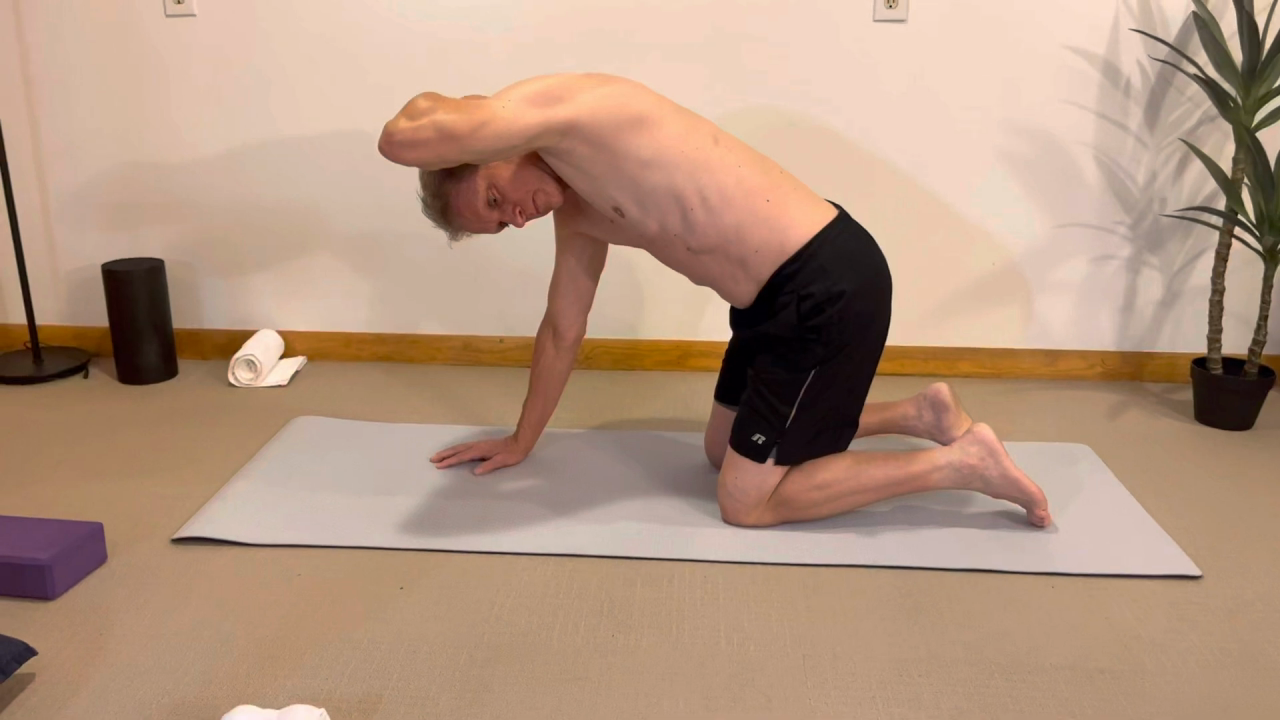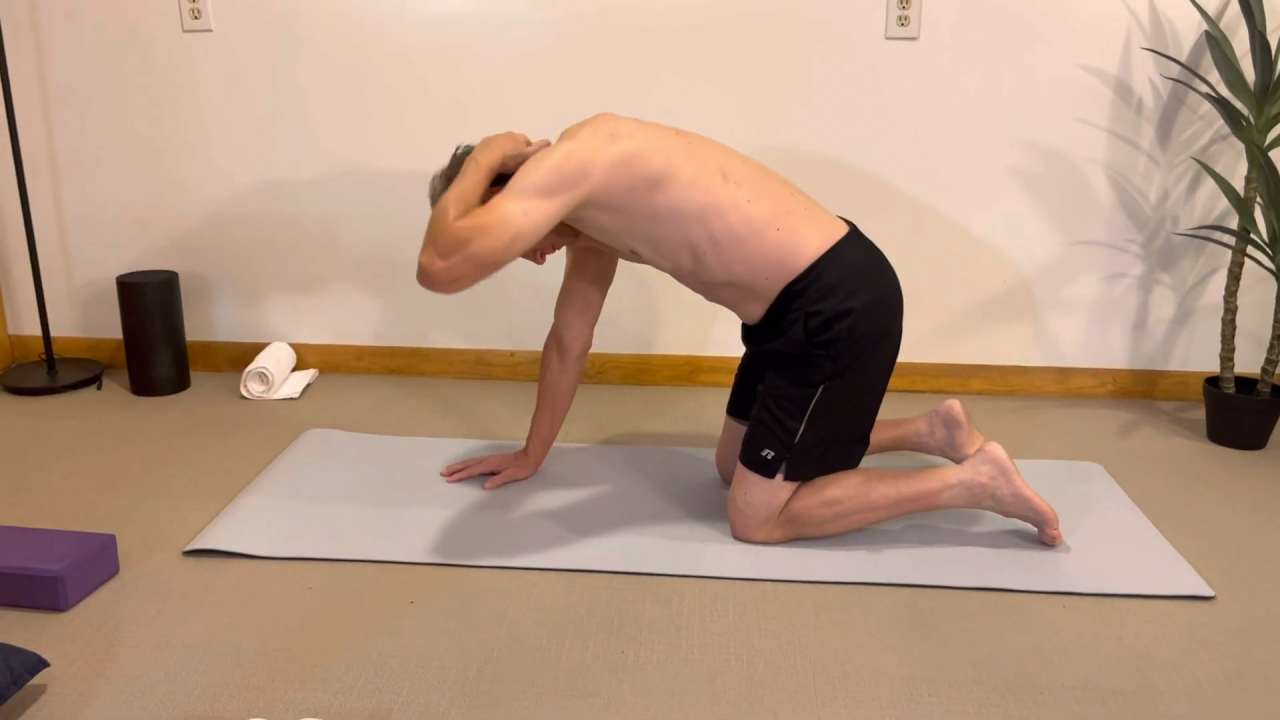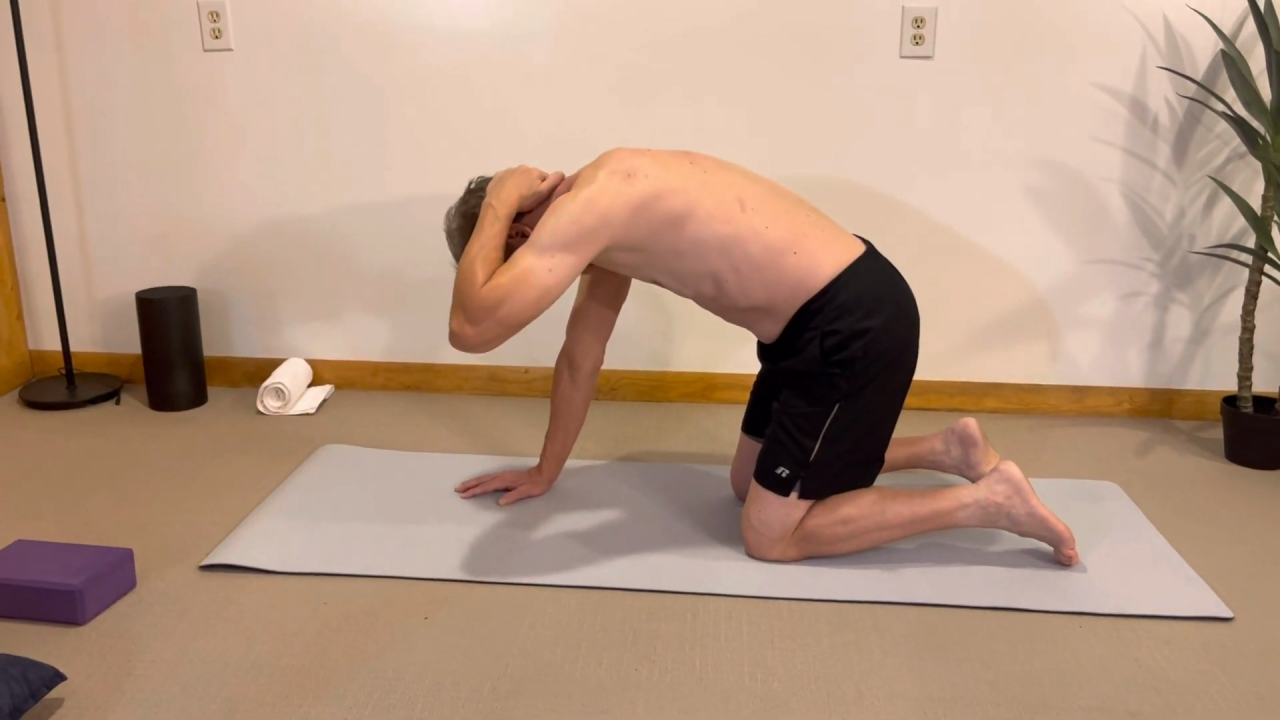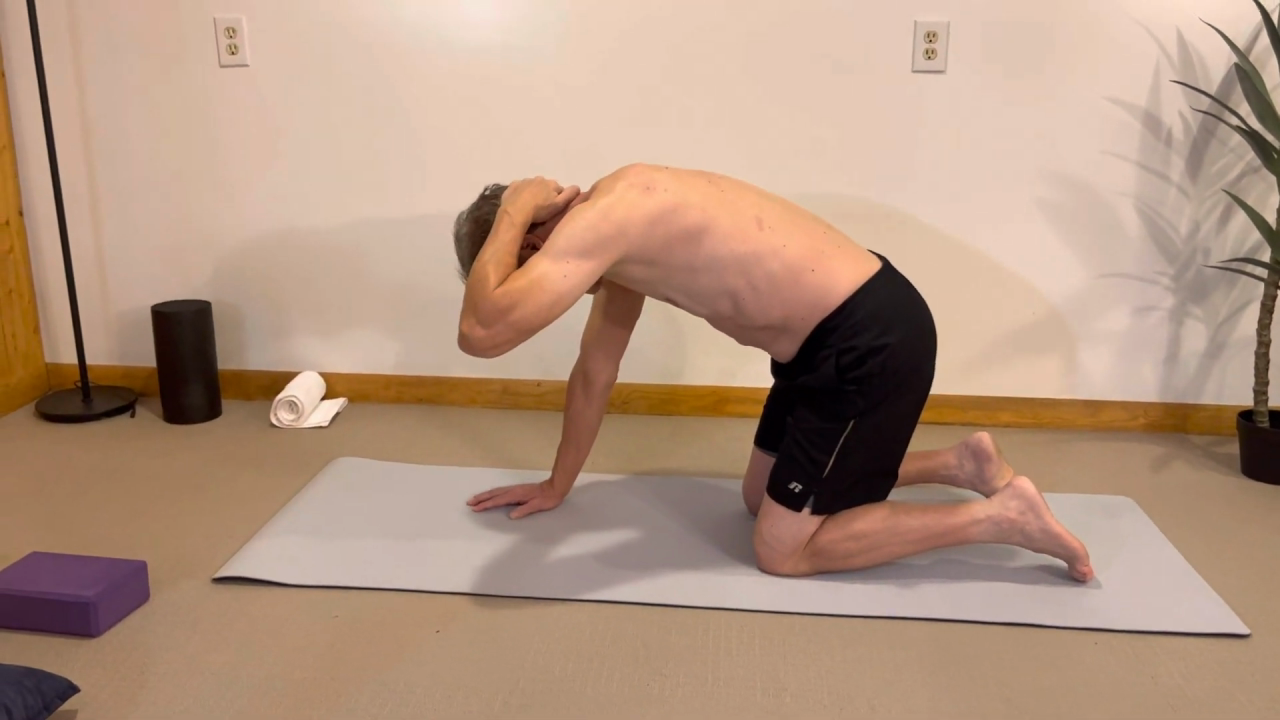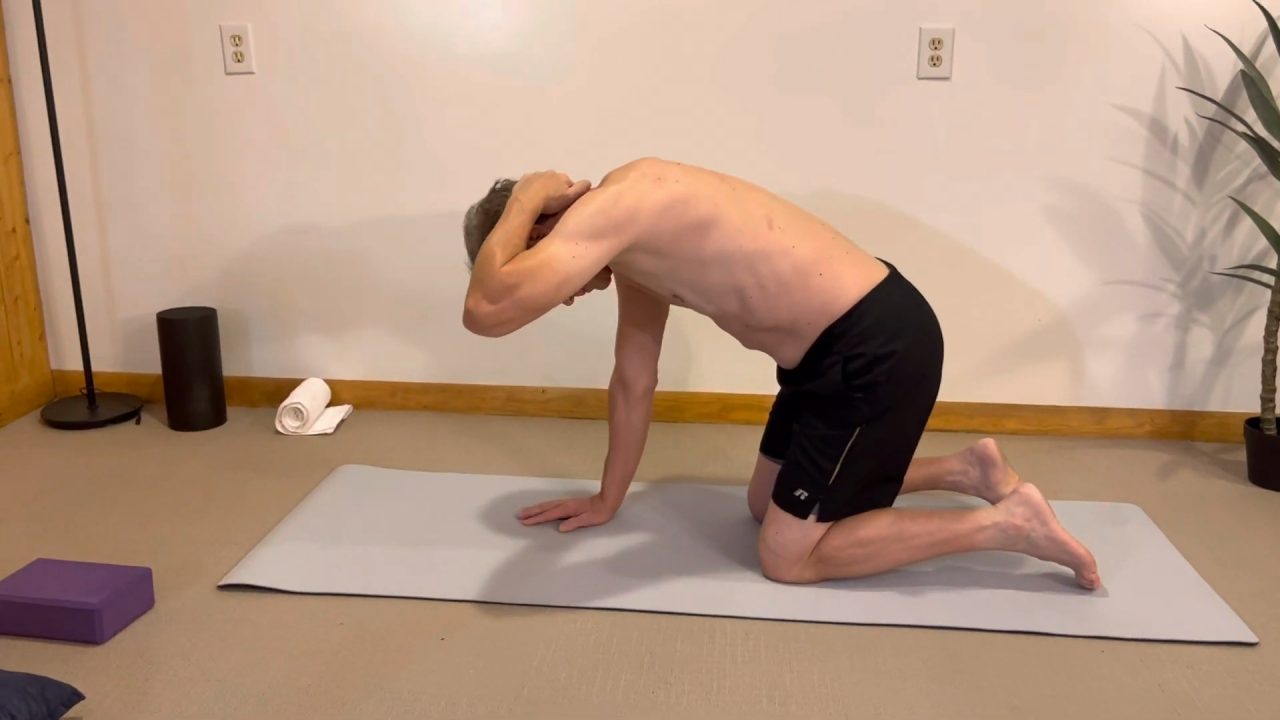
dt=0.7s
person 1, frame 1
left shoulder: (562, 100)
right shoulder: (576, 208)
left elbow: (402, 141)
right elbow: (562, 329)
left wrist: (458, 106)
right wrist: (521, 441)
left hip: (830, 287)
right hip: (782, 292)
left knee: (747, 501)
right knee: (724, 449)
left ankle: (962, 462)
right ankle: (918, 413)
person 1, frame 2
left shoulder: (572, 160)
right shoulder: (589, 204)
left elbow: (440, 268)
right elbow: (568, 342)
left wrist: (486, 157)
right wrist: (530, 455)
left hip: (839, 304)
right hip: (806, 300)
left knee: (758, 517)
right knee: (736, 466)
left ankle: (974, 479)
right ankle: (929, 430)
person 1, frame 3
left shoulder: (589, 204)
right shoulder: (607, 216)
left elbow: (471, 329)
right elbow: (580, 357)
left wrist: (499, 203)
right wrist: (545, 471)
left hip: (855, 323)
right hip: (827, 313)
left knee: (770, 534)
right knee: (749, 483)
left ankle: (990, 500)
right ankle: (944, 449)
person 1, frame 4
left shoulder: (604, 217)
right shoulder: (620, 235)
left elbow: (481, 333)
right elbow: (594, 374)
left wrist: (514, 209)
right wrist: (557, 485)
left hip: (873, 341)
right hip: (842, 328)
left knee: (783, 548)
right knee: (763, 496)
left ankle: (1001, 515)
right ankle: (958, 462)
person 1, frame 5
left shoulder: (616, 205)
right shoulder: (629, 238)
left elbow: (486, 312)
right elbow: (633, 379)
left wrist: (524, 201)
right wrist: (607, 500)
left hip: (879, 347)
right hip: (842, 341)
left knee: (787, 555)
right knee: (767, 503)
left ankle: (1008, 522)
right ankle: (963, 468)
